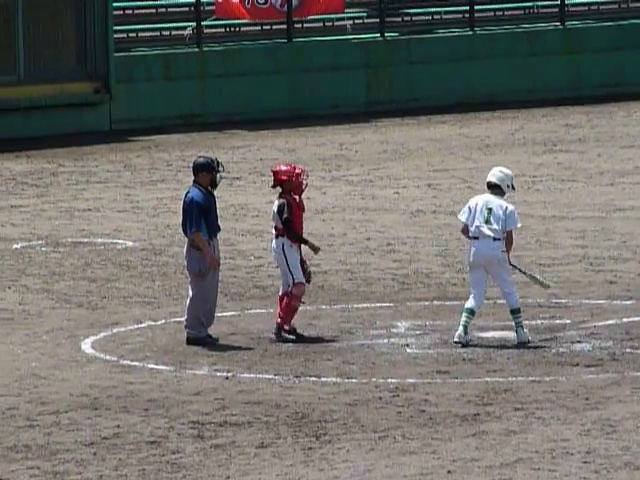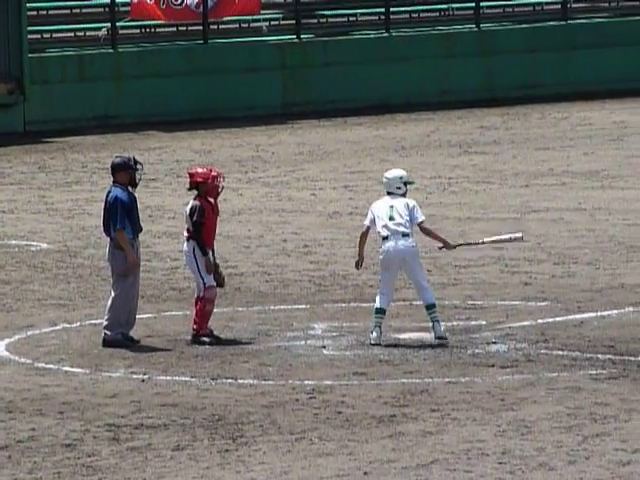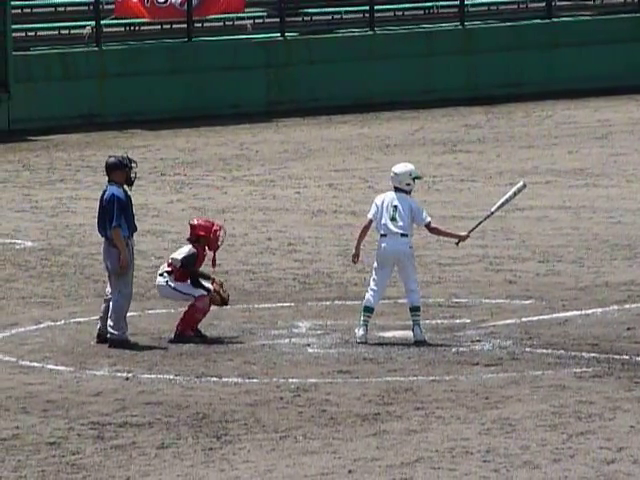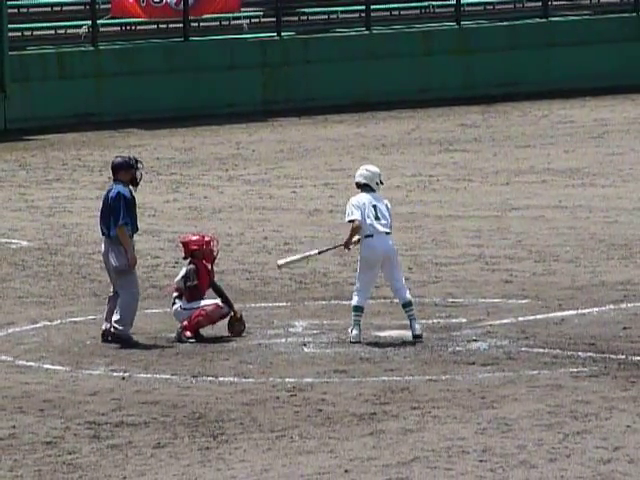
dt=1s
person 1, frame 1
left shoulder: (206, 193)
right shoulder: (195, 197)
right elbow: (194, 231)
right wrist: (209, 253)
left hip: (211, 244)
right hip: (200, 248)
left knee: (210, 291)
right knee: (199, 292)
left ankle: (203, 329)
right ankle: (194, 333)
person 1, frame 2
left shoulder: (124, 193)
right shoulder: (118, 196)
right elbow: (118, 229)
right wrist: (130, 253)
left hip: (129, 246)
right hip: (122, 249)
left knee: (131, 293)
right knee: (121, 293)
left ankle: (123, 332)
right ankle: (111, 334)
person 1, frame 3
left shoulder: (113, 192)
right shoulder: (115, 194)
right elbow: (115, 227)
right wrist: (123, 252)
left hip: (116, 246)
right hip: (118, 247)
left knee: (114, 291)
right knee: (121, 293)
left ankle: (104, 331)
right ankle: (116, 335)
person 1, frame 4
left shoulder: (112, 191)
right shoulder: (122, 193)
right elbow: (121, 225)
right wrist: (130, 252)
left hip: (110, 245)
right hip: (119, 247)
left knee: (118, 291)
right knee: (130, 291)
left ankle: (109, 330)
right ankle: (121, 330)
person 2, frame 1
left shoulder: (474, 201)
right shoulder: (507, 207)
left elbow: (464, 230)
right elbow: (508, 236)
right wrist: (507, 254)
left hip: (476, 250)
right hip: (496, 250)
left knee: (476, 293)
right knee: (509, 292)
left ankle: (462, 332)
right ankle: (520, 333)
person 2, frame 2
left shoulder: (376, 205)
right shoulder: (409, 203)
left elbow: (364, 232)
right elbow: (423, 228)
left wrist: (360, 255)
right wrist: (445, 242)
left hip: (388, 248)
right hip: (407, 246)
left knee: (384, 291)
right knee: (423, 287)
left ankle: (376, 332)
right ankle: (437, 327)
person 2, frame 3
left shoulder: (380, 199)
right shoulder: (412, 203)
left elbow: (367, 225)
right elbow: (431, 228)
left wrist: (357, 247)
right wrist: (457, 236)
left hip: (384, 246)
right hip: (404, 247)
left knee: (375, 289)
right knee: (412, 289)
left ankle: (362, 330)
right ankle: (417, 330)
person 2, frame 4
left shoulder: (355, 200)
right shoulder: (383, 201)
left elbow: (357, 226)
left wrist: (349, 240)
left hip: (369, 245)
right hip: (388, 243)
left knee: (361, 290)
right knee: (399, 286)
left ankle: (356, 330)
right ankle: (414, 326)
person 3, frame 1
left shoulder: (292, 200)
right shoulder: (283, 202)
right elbow: (289, 230)
left wrist: (300, 256)
right wrist: (309, 244)
left hip: (291, 247)
right hip: (284, 247)
left knee: (289, 288)
right knee: (298, 285)
left ankle: (286, 326)
right ankle: (282, 325)
person 3, frame 2
left shoulder: (209, 204)
right shoulder: (197, 205)
right elbow: (197, 234)
left wrist: (213, 258)
right wrist: (206, 257)
left hip: (204, 251)
right hip: (195, 251)
left knee: (204, 290)
right knee: (209, 289)
left ankle: (203, 329)
right ankle: (198, 332)
person 3, frame 3
left shoulder: (199, 249)
right shoulder: (193, 252)
left elbow: (193, 272)
right elbow: (194, 280)
left wrist: (211, 279)
right wrist: (210, 291)
left hip: (174, 279)
right hip: (167, 282)
left knee: (209, 293)
right knee: (202, 296)
left ankle: (191, 328)
right ankle: (182, 332)
person 3, frame 4
left shoulder: (204, 267)
right shoulder: (191, 268)
left elbow: (216, 288)
right elbow: (194, 295)
left wrist: (233, 308)
left hip: (192, 306)
right hip: (182, 309)
left knee: (226, 308)
right knee: (216, 306)
left ankle: (192, 328)
right ankle: (185, 329)
